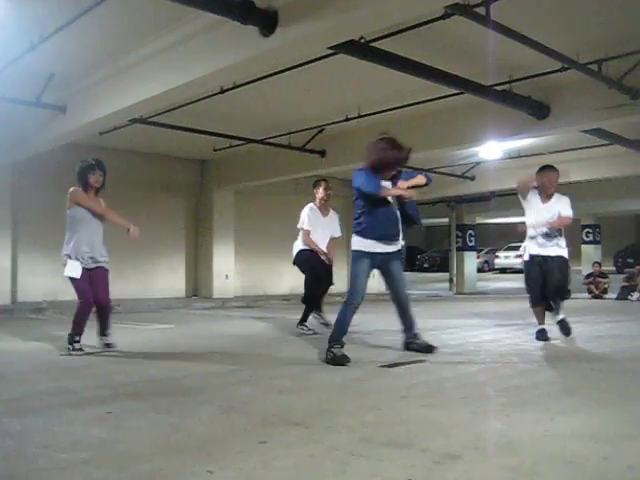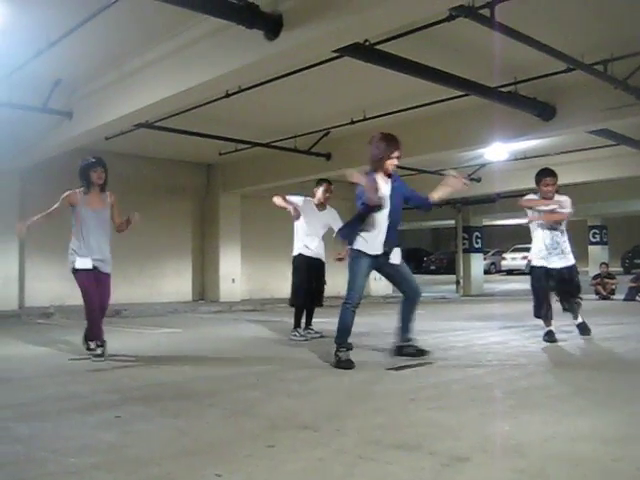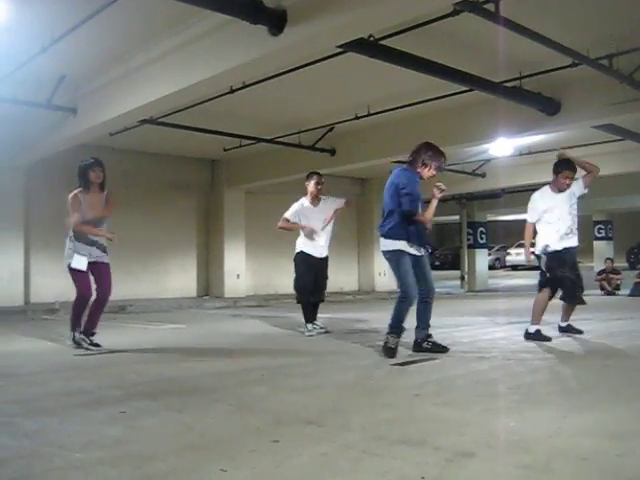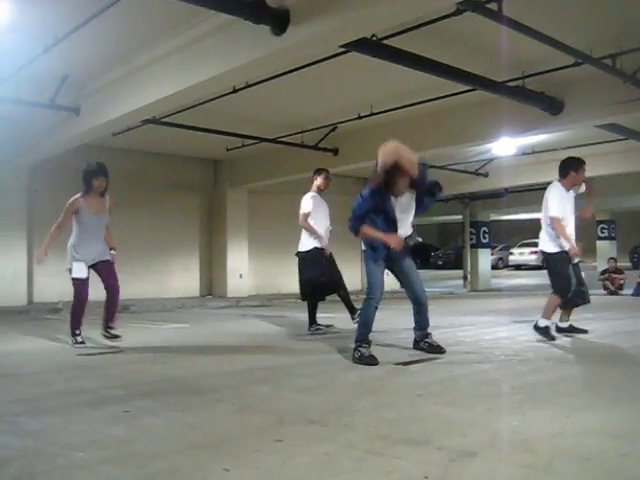
dt=0.5s
person 1, frame 1
left shoulder: (395, 175)
right shoulder: (362, 176)
left elbow: (424, 179)
right elbow: (374, 189)
left wrist: (407, 183)
right wrist: (399, 192)
left hip: (391, 247)
right hip: (366, 247)
left knee: (400, 296)
right knee: (355, 297)
left ankle: (411, 338)
right ankle: (334, 346)
person 1, frame 2
left shoulder: (397, 183)
right shoulder: (368, 180)
left elbow: (423, 203)
right elbow: (372, 204)
left wrist: (447, 185)
right wrist: (366, 186)
left hip: (387, 251)
right hip: (362, 250)
left knee: (412, 292)
right knee: (353, 299)
left ankle: (403, 341)
right ankle: (341, 349)
person 1, frame 3
left shoulder: (409, 178)
right shoulder: (405, 175)
left elbow: (423, 217)
right elbow: (409, 209)
left wrist: (435, 198)
right wrist: (425, 220)
left hip: (414, 245)
right hip: (397, 244)
left knee: (428, 292)
right knee: (409, 293)
left ankle: (422, 338)
right ankle: (392, 335)
person 1, frame 4
left shoulder: (415, 186)
right shoulder: (373, 194)
right elbow: (355, 224)
right wrist: (385, 237)
left hip: (399, 249)
right hip: (375, 250)
left knee: (418, 296)
right knee: (375, 296)
left ankle: (422, 338)
right ankle: (361, 347)
person 2, frame 1
left shoulder: (100, 202)
right shoulder: (75, 194)
right elbow: (102, 212)
right wrist: (128, 225)
left hip: (98, 258)
right hip: (76, 258)
left knee: (103, 300)
right knee: (87, 300)
left ankle: (104, 334)
right ankle: (74, 339)
person 2, frame 2
left shoulder: (110, 199)
right shoulder: (74, 197)
left elbow: (119, 228)
right elbow: (50, 212)
left wrist: (130, 220)
right wrist: (28, 223)
left hip: (102, 258)
right hip: (81, 257)
left knee: (103, 302)
right knee: (93, 299)
left ankle: (90, 339)
right ankle: (97, 343)
person 2, frame 3
left shoulder: (107, 196)
right shoulder: (76, 197)
left elbow: (103, 213)
right elbow: (75, 226)
left wrist: (81, 218)
right wrist: (102, 233)
left hip: (98, 252)
right hip: (78, 251)
left knee: (104, 292)
right knee: (84, 293)
left ankle: (88, 333)
right ankle: (76, 330)
person 2, frame 4
left shoulder: (107, 201)
right shoulder: (77, 202)
right elbow: (59, 226)
left wrist: (112, 249)
right wrist: (44, 248)
left hip: (101, 254)
right hip: (79, 255)
left knee: (113, 288)
right knee: (81, 296)
left ankle: (108, 327)
right ankle: (75, 333)
person 3, frame 1
left shoulder: (563, 200)
right shoulder: (530, 197)
left elbow: (567, 220)
right elbow: (521, 186)
left wrist: (539, 224)
right wrist: (545, 176)
left hip: (556, 253)
right hip: (534, 253)
left knee: (558, 285)
right knee: (536, 292)
left ankle: (559, 316)
right ankle: (541, 327)
person 3, frame 2
left shoulder: (564, 201)
right shoulder: (532, 199)
left elbow: (561, 217)
right elbow: (523, 202)
left wrist: (538, 218)
right wrist: (549, 202)
left hip: (564, 260)
right hip: (540, 262)
left knee: (570, 296)
right knee: (541, 299)
left ankle: (578, 318)
right ankle: (549, 329)
person 3, frame 3
left shoulder: (574, 188)
right shoulder: (539, 196)
left elbow: (595, 172)
right elbow: (529, 225)
left wrist: (572, 160)
right wrist: (527, 250)
left hip: (569, 248)
right hip: (549, 249)
left knee: (574, 288)
right knee: (548, 285)
left ankle: (564, 323)
right ankle: (533, 329)
person 3, frame 4
left shoulder: (570, 188)
right shoulder: (555, 192)
left elbow: (586, 187)
right elbow: (554, 221)
left wrist: (588, 205)
right wrist: (571, 244)
left hip: (564, 247)
right hip: (554, 248)
left knee: (574, 285)
right knee: (565, 285)
left ankle: (564, 324)
right ankle: (542, 323)
person 4, frame 1
left shoulder: (333, 216)
right shoulder: (309, 211)
left elbow: (334, 240)
right elbow: (306, 238)
left wrist: (330, 258)
right wrist: (324, 254)
left hip: (320, 255)
right hip: (303, 251)
left knee: (319, 283)
right knee: (323, 274)
left ankle: (303, 322)
right ankle: (317, 311)
person 4, frame 2
left shoulder: (331, 213)
right shoulder: (303, 202)
left elbow: (340, 231)
right elbow: (276, 198)
right wrist: (290, 206)
left hip: (318, 256)
right hip: (302, 254)
left knee: (314, 292)
right knee: (301, 291)
left ankle: (308, 327)
right ankle: (296, 328)
person 4, frame 3
left shoulder: (328, 202)
right shoulder: (299, 206)
left elbow: (347, 202)
right elbow: (281, 224)
left wrist: (335, 211)
right wrist: (301, 227)
left hip: (321, 253)
right hip: (304, 252)
left knee: (318, 289)
right knee: (304, 286)
left ankle: (313, 321)
right ankle: (308, 323)
person 4, frame 4
left shoulder: (321, 200)
right shoulder: (309, 198)
right elbow: (303, 222)
right wrist: (321, 239)
left hip: (322, 249)
right hip: (312, 249)
left knee: (336, 281)
right knee: (316, 286)
left ankle: (353, 313)
right ankle: (313, 325)
